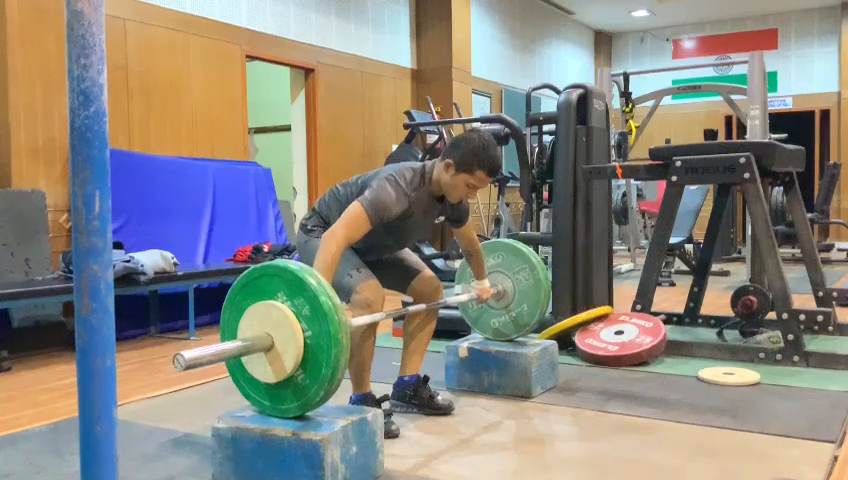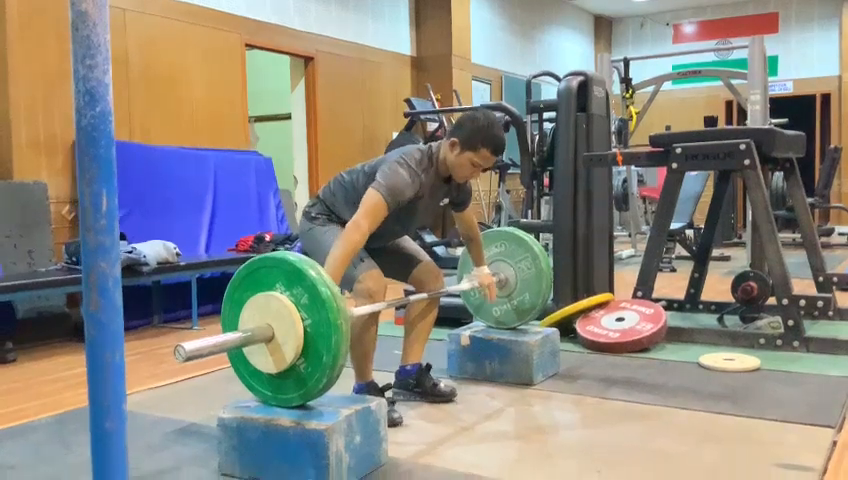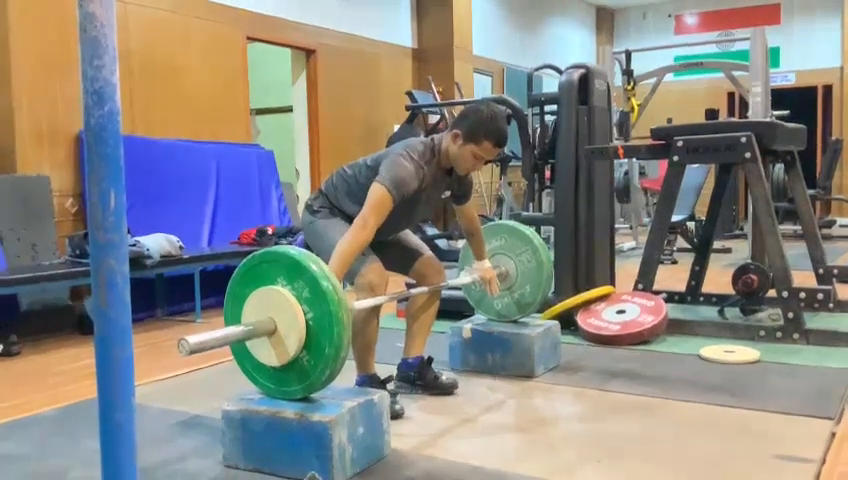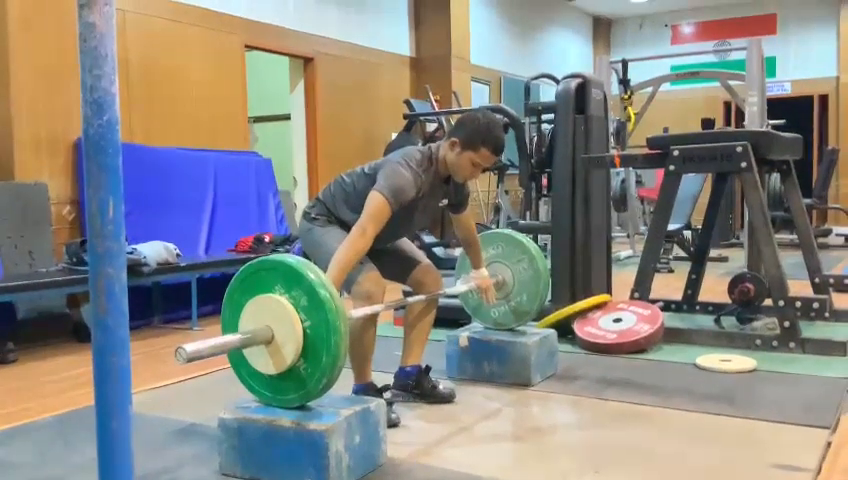
dt=0.5s
person 1, frame 1
left shoulder: (453, 198)
right shoulder: (398, 187)
left elbow: (469, 242)
right elbow: (335, 237)
left wrist: (481, 282)
left hip: (373, 241)
right hip: (320, 234)
left knee: (430, 290)
right knee: (369, 296)
left ankle: (407, 388)
right ankle: (361, 401)
person 1, frame 2
left shoulder: (456, 182)
right shoulder: (406, 170)
left elbow: (469, 229)
right elbow: (356, 228)
left wrist: (481, 269)
left hip: (378, 229)
right hip: (326, 221)
left knee: (431, 278)
right knee: (372, 285)
left ankle: (410, 376)
right ankle: (365, 390)
person 1, frame 3
left shoulder: (459, 174)
right shoulder: (409, 163)
left elbow: (470, 223)
right elbow: (364, 224)
left wrist: (482, 264)
left hip: (379, 221)
right hip: (328, 214)
left knee: (432, 272)
right knee: (373, 279)
left ankle: (411, 369)
right ankle: (367, 383)
person 1, frame 4
left shoulder: (456, 183)
right shoulder: (406, 171)
left elbow: (467, 232)
right elbow: (362, 232)
left wrist: (479, 272)
left hip: (378, 231)
right hip: (326, 222)
left knee: (429, 280)
right knee: (370, 288)
left ankle: (408, 377)
right ankle: (363, 391)
